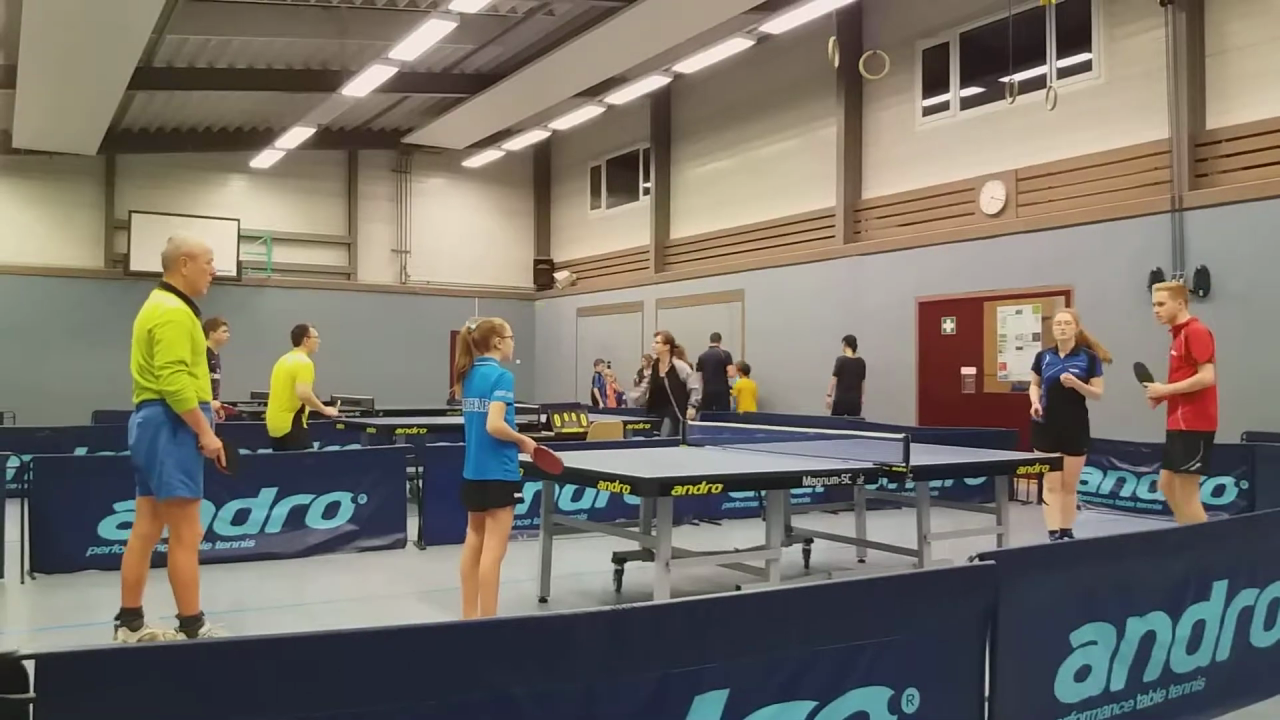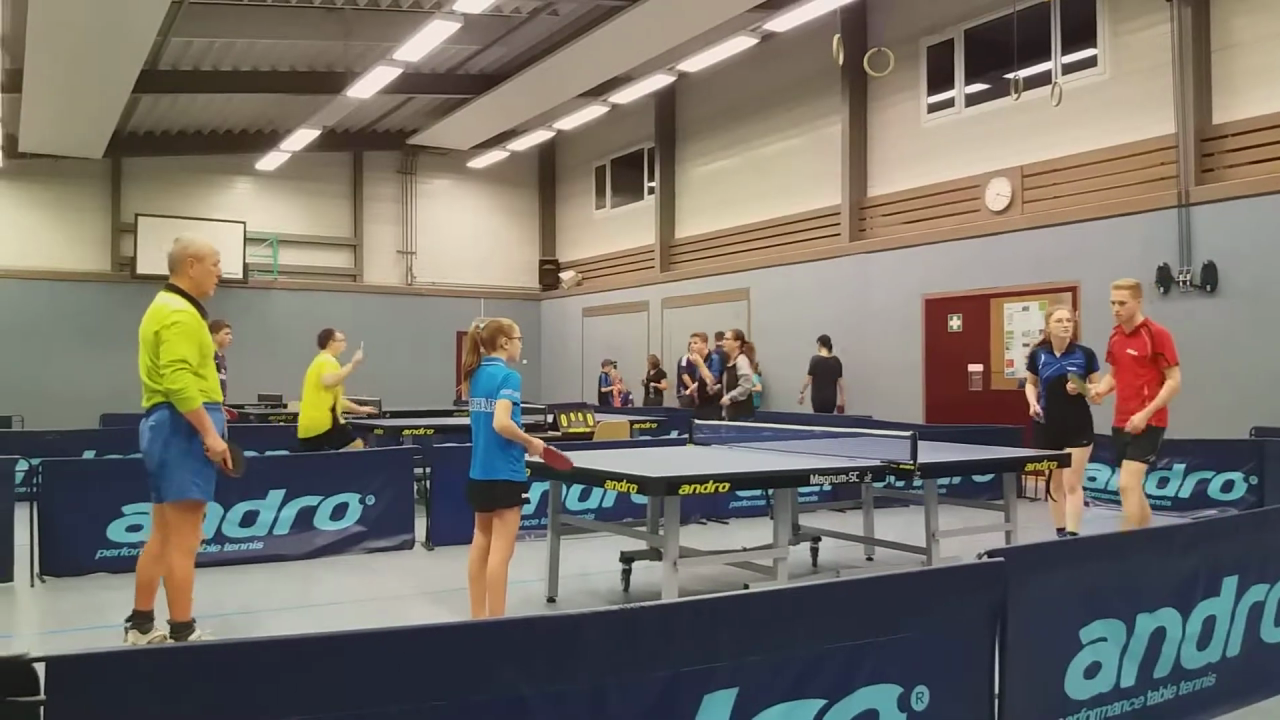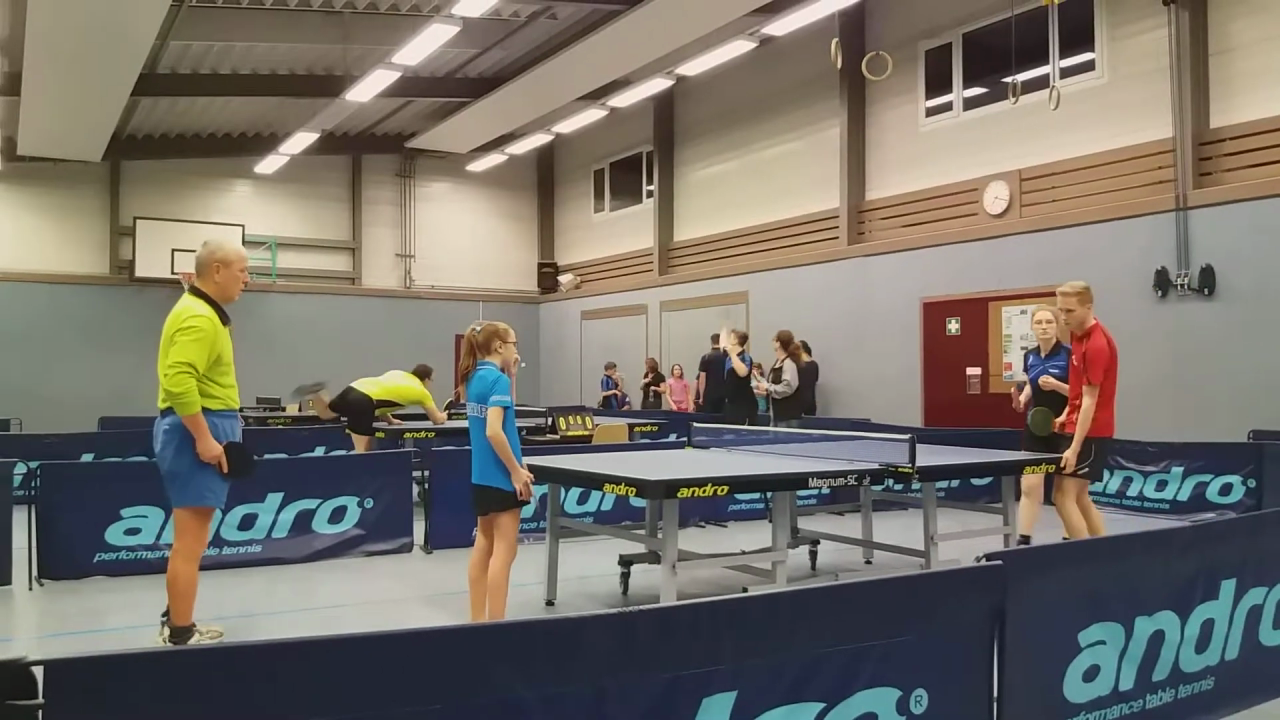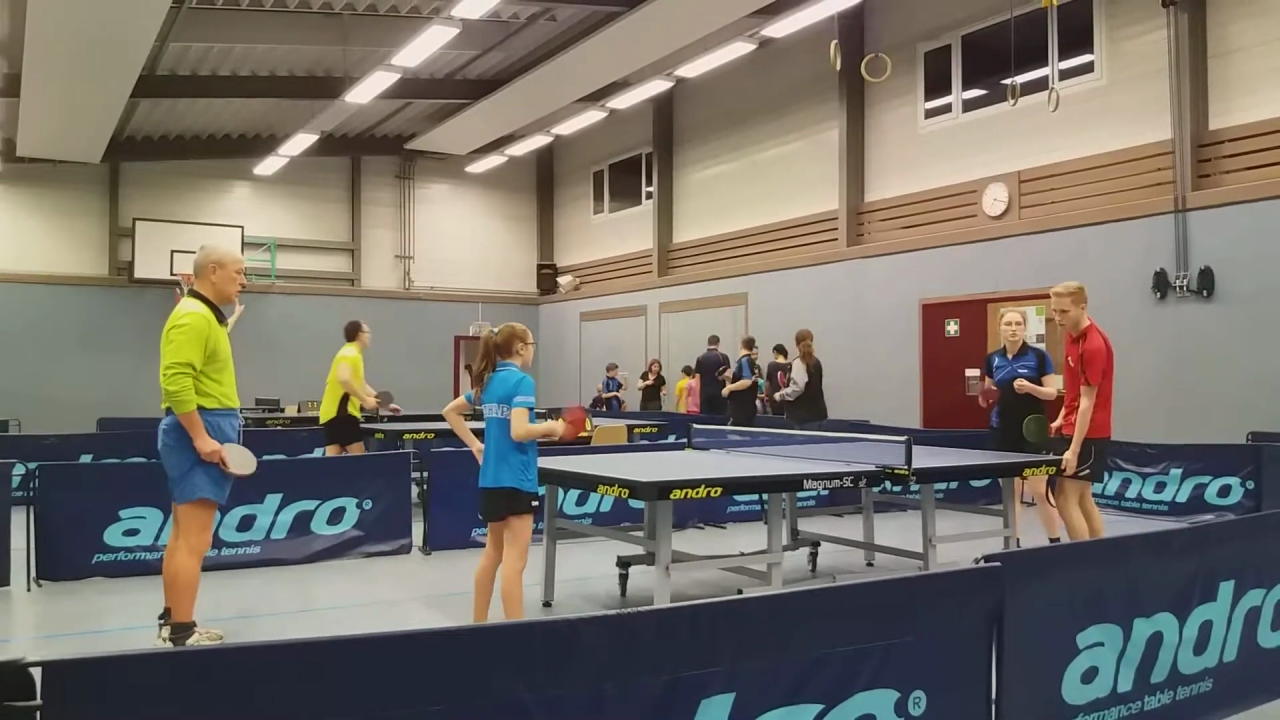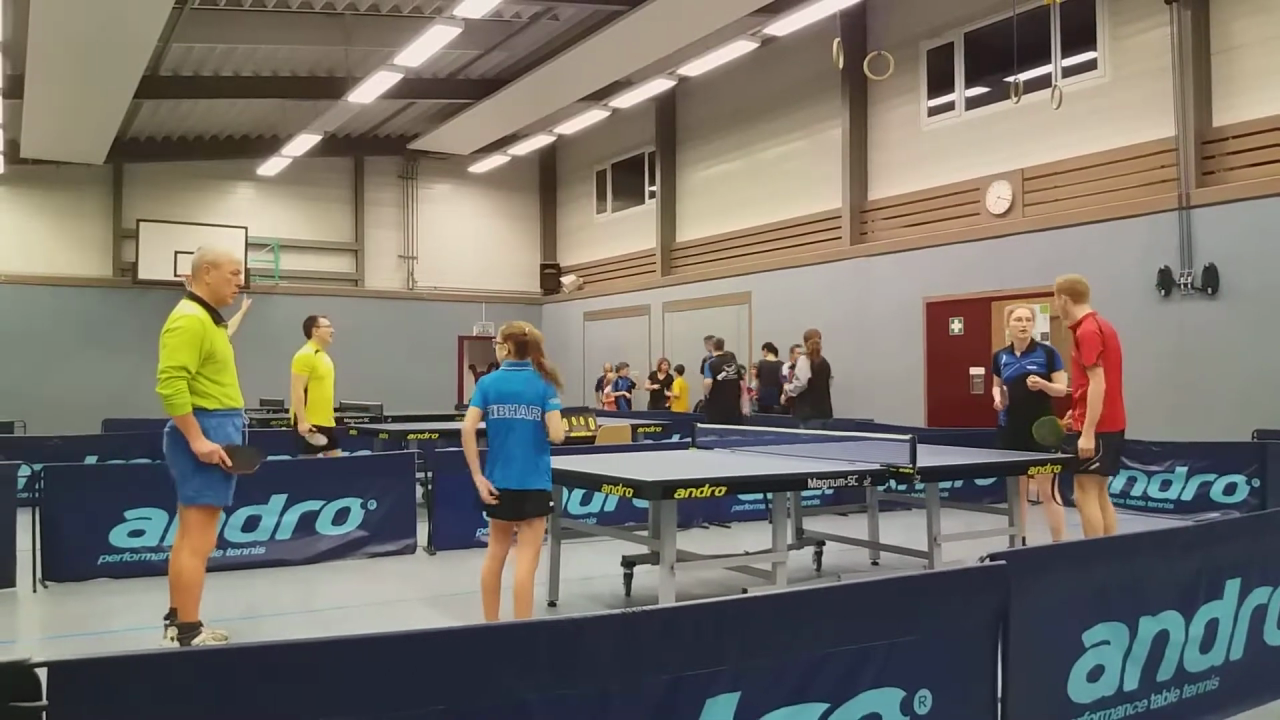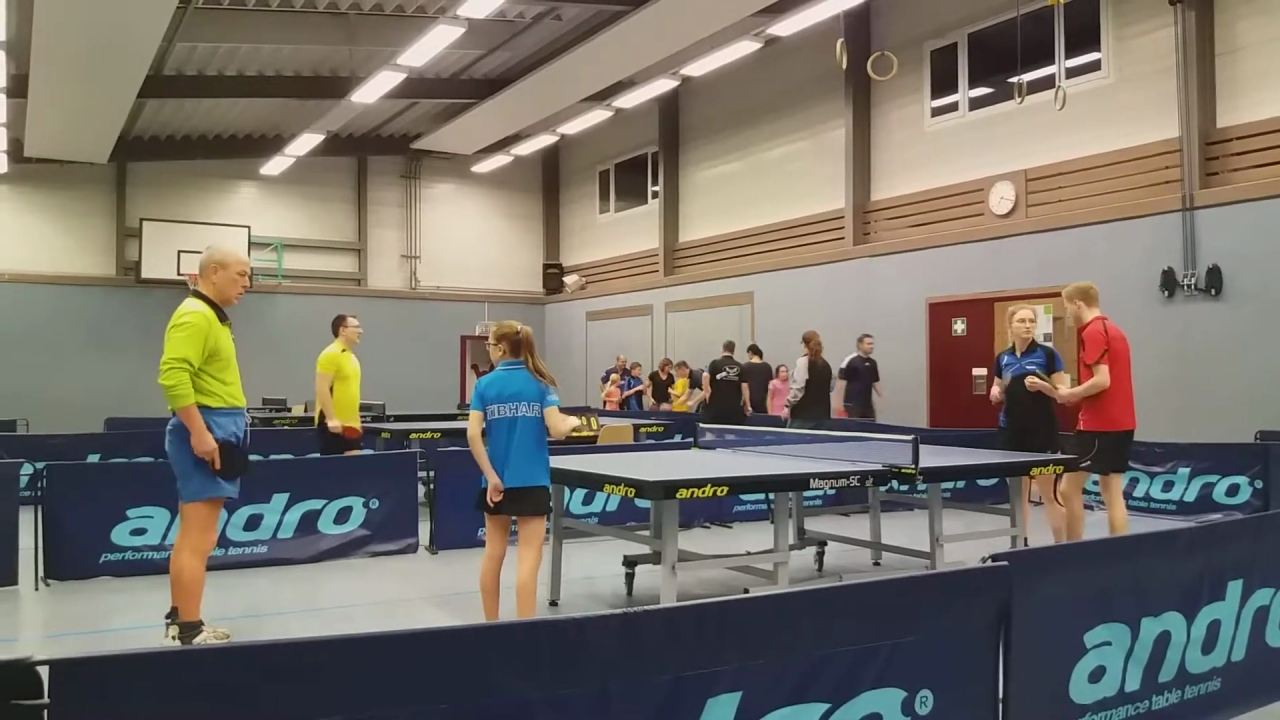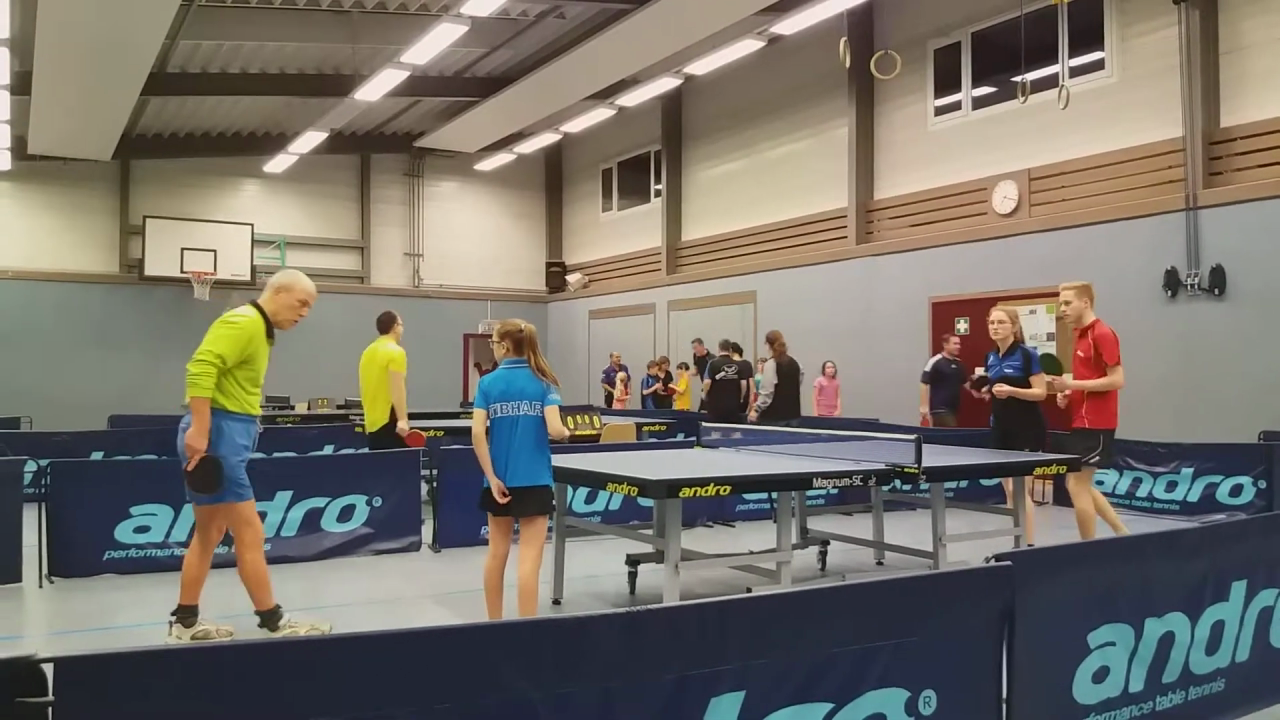
dt=0.7s
person 1, frame 1
left shoulder: (161, 305)
right shoulder: (173, 311)
right elbow: (174, 383)
left wrist: (201, 423)
right wrist: (205, 432)
left hip: (156, 424)
right hip: (172, 426)
left knee: (146, 530)
right knee: (186, 535)
left ankle: (129, 624)
right ankle: (192, 628)
person 1, frame 2
left shoulder: (165, 307)
right shoulder: (181, 313)
right elbow: (178, 382)
right wrist: (211, 434)
left hip: (169, 427)
right hip: (184, 429)
left knee: (162, 536)
right knee: (183, 542)
left ankle: (140, 627)
right ankle: (182, 634)
person 1, frame 3
left shoulder: (201, 311)
right shoulder: (199, 318)
right elbow: (177, 382)
right wrist: (203, 439)
left hip: (201, 431)
right hip: (198, 432)
left knee: (189, 540)
right knee: (191, 543)
left ankle: (175, 622)
right ankle: (180, 637)
person 1, frame 4
left shoulder: (204, 315)
right shoulder: (194, 316)
right elbow: (176, 380)
right wrist: (201, 438)
left hip: (206, 430)
right hip: (199, 432)
left knee: (182, 536)
right knee: (195, 541)
left ankle: (171, 623)
right ankle: (181, 635)
person 1, frame 5
left shoulder: (207, 318)
right shoulder: (189, 319)
right elbow: (170, 384)
right wrist: (198, 439)
left hip: (213, 432)
right hip: (202, 434)
left knee: (189, 537)
right knee: (199, 541)
left ankle: (176, 622)
right ankle: (187, 634)
person 1, frame 6
left shoulder: (211, 316)
right shoulder: (195, 316)
right elbow: (173, 376)
right wrist: (199, 433)
left hip: (217, 431)
right hip: (205, 432)
left knee: (191, 537)
right knee: (200, 540)
left ankle: (178, 623)
right ankle: (189, 634)
person 1, frame 7
left shoulder: (259, 328)
right shoulder: (244, 323)
right elbow: (201, 368)
right wrist: (197, 429)
left hip: (226, 435)
right hip: (218, 435)
left knee: (208, 534)
right knee: (249, 535)
left ankle: (185, 621)
right ankle: (273, 621)
person 2, frame 1
left shoulder: (469, 376)
right shoulder: (501, 376)
right elbow: (495, 425)
left wrist: (513, 440)
right wrist: (522, 440)
left hip: (473, 471)
right hip: (498, 472)
left knee: (473, 544)
right knee: (493, 550)
left ankle: (470, 615)
right ankle: (487, 619)
person 2, frame 2
left shoulder: (476, 375)
right shoulder: (508, 376)
right elbow: (501, 423)
right wrist: (530, 442)
left hip: (479, 472)
right hip: (505, 473)
left knee: (481, 544)
right knee: (501, 551)
left ankle: (478, 616)
right ankle: (496, 621)
person 2, frame 3
left shoulder: (475, 377)
right shoulder: (497, 379)
right elbow: (494, 432)
right wrist: (517, 472)
left hip: (482, 476)
right hip: (500, 477)
left knee: (484, 546)
right knee: (503, 553)
left ankle: (478, 620)
right ankle: (495, 624)
person 2, frame 4
left shoulder: (487, 382)
right shoulder: (522, 381)
left elbow: (450, 412)
right elbow: (520, 432)
left wrist: (476, 446)
right wrist: (551, 428)
left hip: (491, 479)
right hip: (516, 480)
left knee: (493, 553)
right knee: (514, 562)
left ankle: (479, 623)
person 2, frame 5
left shoulder: (487, 383)
right shoulder: (544, 384)
left elbow: (468, 431)
right elbow: (556, 436)
left wrist: (478, 477)
left hip: (497, 481)
right hip: (533, 483)
left knee: (496, 554)
right knee: (526, 560)
left ankle: (491, 624)
person 2, frame 6
left shoulder: (484, 385)
right shoulder: (540, 383)
left elbow: (473, 434)
right elbow: (557, 430)
left wrist: (490, 476)
right wrist: (572, 421)
left hip: (497, 481)
right hip: (532, 482)
left knee: (493, 554)
right knee: (528, 559)
left ankle: (491, 624)
person 2, frame 7
left shoulder: (488, 383)
right shoulder: (543, 381)
left elbow: (478, 433)
right elbow: (555, 430)
left wrist: (491, 478)
right wrist: (565, 433)
left hip: (500, 480)
right hip: (534, 480)
left knee: (497, 553)
right knee: (529, 558)
left ankle: (494, 622)
person 3, frame 1
left shoulder: (1196, 332)
right shoulder: (1180, 334)
left elbow: (1206, 377)
left wrist: (1167, 390)
right wrist: (1163, 394)
left hip: (1192, 425)
right hip: (1180, 424)
left knee: (1184, 493)
right knee: (1167, 486)
person 3, frame 2
left shoulder: (1158, 334)
right shoulder: (1115, 336)
left elbow: (1174, 381)
left wrist: (1145, 414)
right wrist: (1101, 389)
left hip: (1147, 423)
right hip: (1122, 422)
left knee: (1127, 485)
right knee: (1132, 487)
person 3, frame 3
left shoulder: (1097, 344)
right shoulder: (1079, 334)
left elbow: (1090, 401)
left wrist: (1074, 448)
right wrist: (1066, 414)
left hip: (1089, 432)
right hip: (1079, 427)
left knee: (1064, 497)
right knee: (1079, 497)
person 3, frame 4
left shoulder: (1094, 345)
right shoulder: (1073, 335)
left elbow: (1088, 402)
left wrist: (1074, 450)
right wrist: (1061, 418)
left hip: (1087, 434)
right hip: (1074, 428)
left knee: (1066, 500)
right knee: (1082, 498)
person 3, frame 5
left shoulder: (1086, 331)
right shoulder: (1101, 326)
left elbow: (1098, 385)
left wrist: (1087, 433)
right wrist: (1078, 410)
left hip: (1096, 427)
right hip: (1112, 424)
left knee: (1085, 497)
right knee: (1099, 494)
person 3, frame 6
left shoulder: (1092, 332)
right shoulder: (1114, 331)
left elbow: (1102, 380)
left wrist: (1069, 394)
right wrist: (1074, 393)
left hip: (1098, 425)
right hip: (1122, 423)
left knee: (1069, 490)
right knee: (1113, 494)
person 3, frame 7
left shoulder: (1102, 334)
right shoulder: (1080, 335)
left elbow: (1116, 379)
left wrist: (1074, 384)
right wrist: (1067, 392)
left hip: (1095, 423)
right hip: (1082, 421)
left knee: (1077, 487)
right knee: (1082, 485)
right ankle: (1121, 533)
person 4, frame 1
left shoulder: (1089, 358)
right shoulder: (1043, 357)
left elbow: (1098, 394)
right elbow: (1034, 385)
left wrist: (1076, 383)
right wrist: (1035, 402)
left hip: (1076, 428)
right hip: (1046, 427)
left knee: (1070, 485)
right knee: (1051, 483)
left ankle: (1067, 533)
right ankle: (1055, 534)
person 4, frame 2
left shoulder: (1085, 354)
right shoulder: (1037, 355)
left elbow: (1097, 387)
right elbow: (1030, 384)
left wrist: (1081, 389)
right wrist: (1033, 403)
left hip: (1078, 426)
right hip: (1047, 426)
left knee: (1072, 484)
right knee: (1055, 483)
left ankle: (1073, 535)
right ankle: (1061, 533)
person 4, frame 3
left shoulder: (1069, 355)
right shoulder: (1030, 357)
left wrist: (1056, 385)
right wrist: (1022, 398)
right hip: (1035, 429)
right knee: (1029, 488)
right ankle: (1023, 540)
person 4, frame 4
left shoulder: (1038, 356)
right shoulder: (992, 359)
left elbow: (1052, 392)
left wrist: (1030, 387)
right wrist: (986, 397)
right hip: (1003, 431)
left knee: (1040, 491)
left ankle: (1055, 542)
person 4, frame 5
left shoulder: (1047, 353)
right shoulder: (1000, 357)
left elbow: (1062, 389)
left wrist: (1042, 384)
right wrist: (998, 398)
right hip: (1011, 430)
left knee: (1047, 490)
right knee: (1016, 490)
left ankle: (1058, 544)
right ankle: (1019, 542)
person 4, frame 6
left shoulder: (1047, 354)
right shoulder: (1002, 358)
right wrist: (995, 394)
left hip: (1042, 431)
right hip: (1011, 431)
left knee: (1049, 493)
right knee: (1018, 492)
left ankle: (1061, 546)
person 4, frame 7
left shoulder: (1027, 355)
right shoulder: (991, 358)
left elbow: (1041, 392)
left wrist: (1011, 391)
right wrist: (986, 392)
left hip: (1027, 430)
right hip: (1001, 430)
left knee: (1017, 488)
right knee: (1009, 490)
left ankle: (1029, 546)
